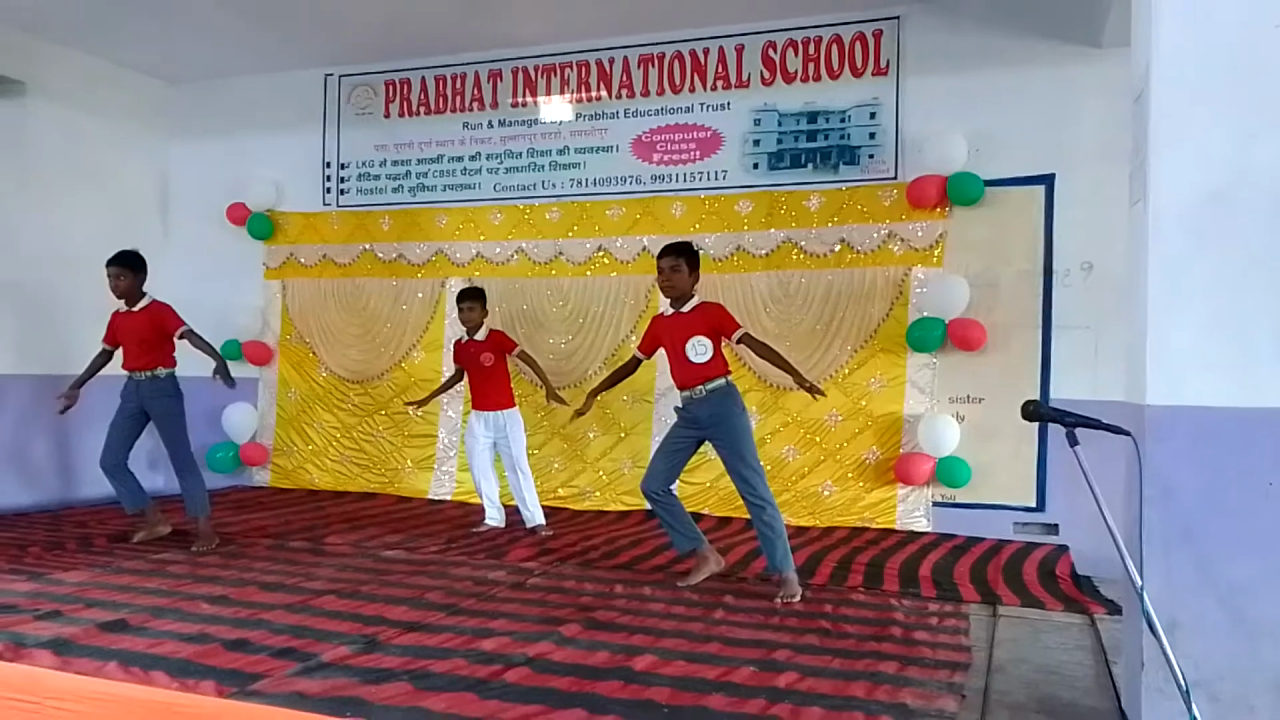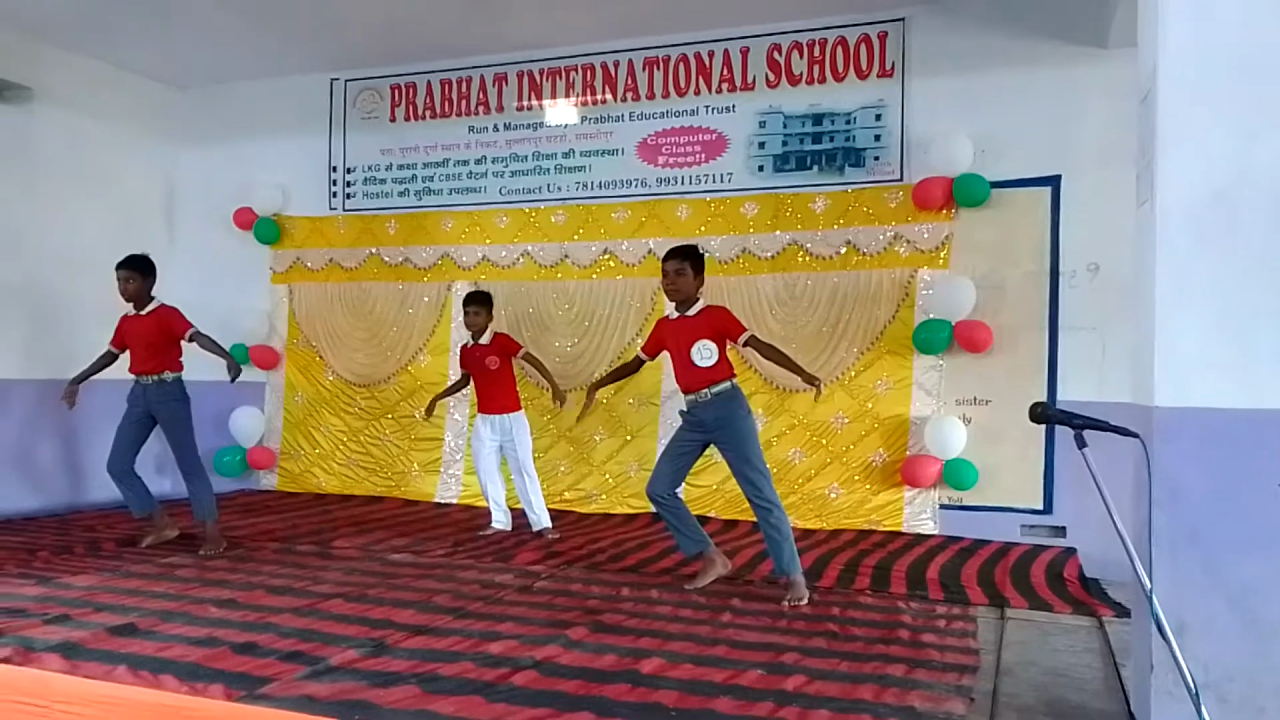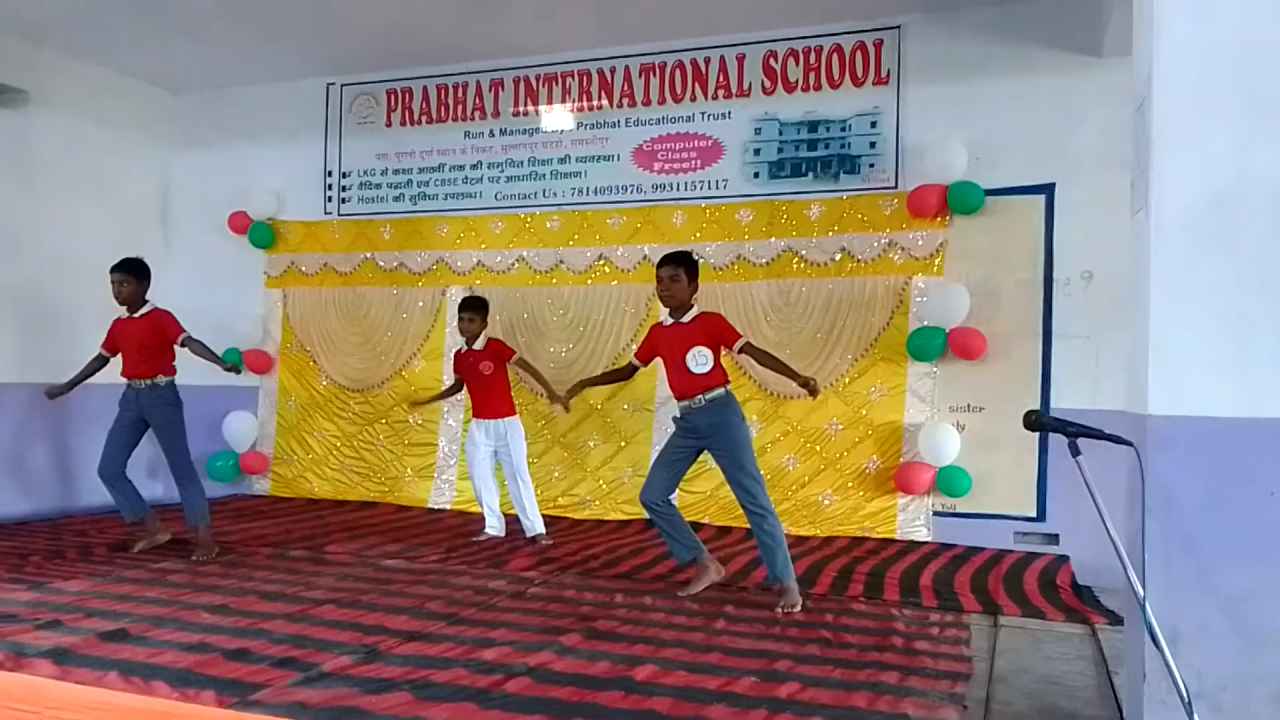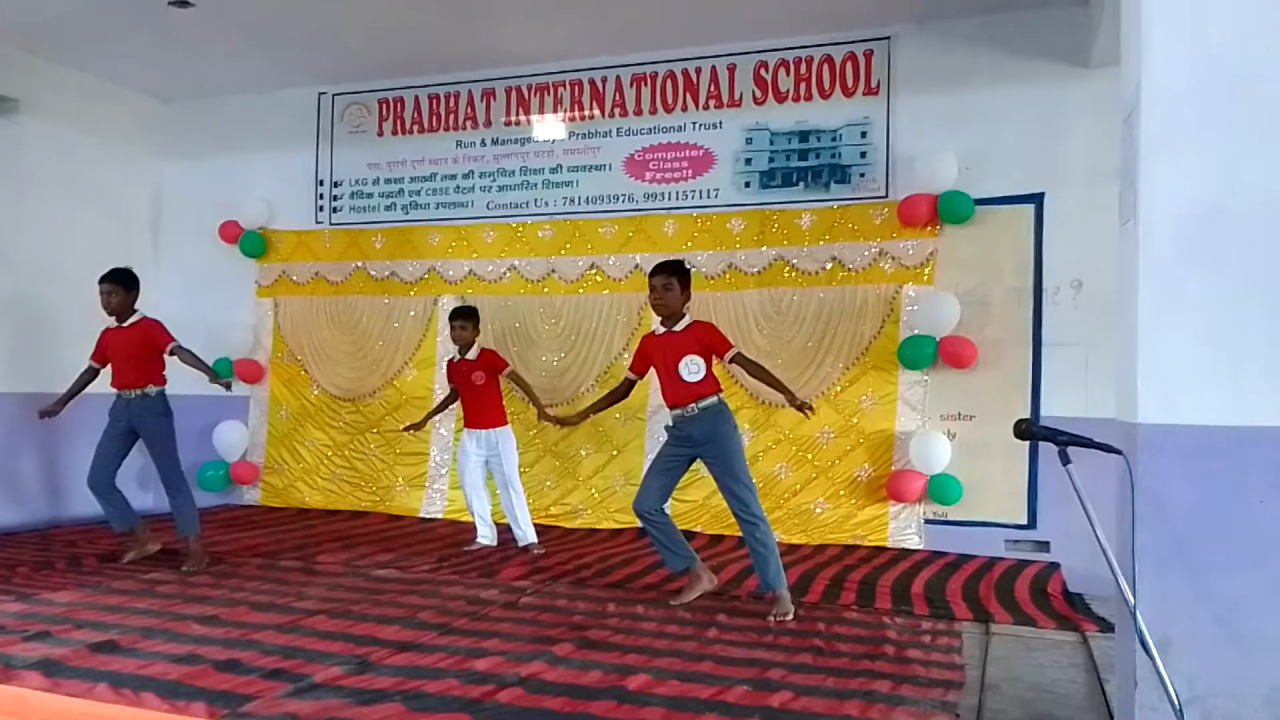
dt=0.2s
person 1, frame 1
left shoulder: (712, 312)
right shoulder: (658, 324)
left elbow: (753, 344)
right elbow: (632, 364)
left wrist: (797, 376)
right wrist: (593, 394)
left hip: (722, 404)
right hip: (688, 412)
left knee: (754, 490)
right knee: (653, 485)
left ankle: (787, 573)
right ankle: (706, 555)
person 1, frame 2
left shoulder: (717, 315)
right shoulder: (663, 327)
left elbow: (759, 346)
right elbow: (635, 364)
left wrist: (803, 374)
right wrist: (595, 386)
left hip: (728, 407)
right hip: (693, 415)
left knee: (760, 493)
right knee: (659, 489)
left ankle: (794, 577)
right ankle: (712, 559)
person 1, frame 3
left shoulder: (712, 322)
right shoulder: (657, 333)
left elbow: (755, 352)
right elbow: (628, 370)
left wrist: (798, 378)
right wrist: (585, 384)
left hip: (721, 414)
right hip: (687, 422)
left knee: (754, 500)
right knee: (652, 495)
left ankle: (788, 583)
right ankle: (705, 565)
person 1, frame 4
left shoulder: (703, 331)
right shoulder: (649, 343)
left elbow: (745, 363)
right elbow: (624, 388)
left wrist: (788, 394)
right wrist: (582, 415)
left hip: (714, 423)
right hip: (679, 431)
left knee: (747, 509)
right knee: (645, 504)
left ankle: (780, 591)
right ankle: (697, 574)
person 2, frame 1
left shoulder: (160, 311)
right shoulder: (117, 318)
left elbow: (190, 335)
right elbow: (105, 354)
left wrist: (219, 360)
right wrist: (76, 387)
left hip: (161, 388)
right hip: (132, 390)
left knee: (182, 459)
right knee: (110, 461)
left ankle: (205, 527)
right ankle: (154, 520)
person 2, frame 2
left shoulder: (167, 315)
right shoulder: (125, 321)
left elbow: (197, 337)
right elbow: (110, 355)
left wrist: (228, 358)
right wrist: (76, 381)
left hip: (168, 392)
right hip: (139, 394)
left knee: (189, 463)
right knee: (118, 465)
left ankle: (212, 531)
right ankle: (162, 524)
person 2, frame 3
left shoulder: (161, 318)
right shoulder: (118, 325)
left elbow: (189, 342)
right elbow: (101, 358)
left wrist: (221, 363)
right wrist: (67, 386)
left hip: (161, 396)
right hip: (131, 398)
left knee: (181, 467)
right knee: (109, 469)
left ankle: (205, 536)
right ankle: (153, 528)
person 2, frame 4
left shoulder: (150, 327)
right shoulder: (107, 335)
left elbow: (179, 351)
right elbow: (91, 371)
left wrist: (212, 374)
right wrist: (61, 403)
left hip: (151, 406)
right hip: (121, 408)
left knee: (172, 477)
right knee: (99, 479)
left ankle: (195, 547)
right ankle: (143, 538)
person 3, frame 1
left shoulder: (497, 338)
right shoulder: (459, 346)
left elbow: (527, 359)
right elbow: (458, 375)
left wrist: (549, 387)
right wrist: (429, 398)
left hip: (506, 415)
right hip: (478, 418)
left knee: (518, 467)
right knee: (480, 469)
left ankle: (536, 520)
right ankle: (493, 517)
person 3, frame 2
left shoulder: (502, 341)
right shoulder: (465, 350)
left elbow: (533, 361)
left wrist: (555, 387)
right wrist: (436, 398)
left hip: (512, 418)
right hip: (484, 422)
left knee: (524, 470)
right knee: (486, 472)
left ankle: (542, 523)
right ankle: (499, 521)
person 3, frame 3
left shoulder: (495, 346)
right shoulder: (459, 356)
left elbow: (525, 366)
left wrist: (550, 392)
right wrist: (431, 399)
left hip: (507, 423)
right hip: (479, 426)
left knee: (518, 476)
right knee: (480, 478)
left ankle: (536, 529)
right ankle: (493, 527)
person 3, frame 4
left shoulder: (489, 357)
right shoulder: (452, 365)
left elbow: (517, 379)
left wrist: (540, 407)
right wrist: (425, 419)
left hip: (498, 433)
right hip: (470, 436)
left knee: (510, 485)
right knee: (472, 487)
left ankle: (528, 538)
right ankle: (485, 536)
